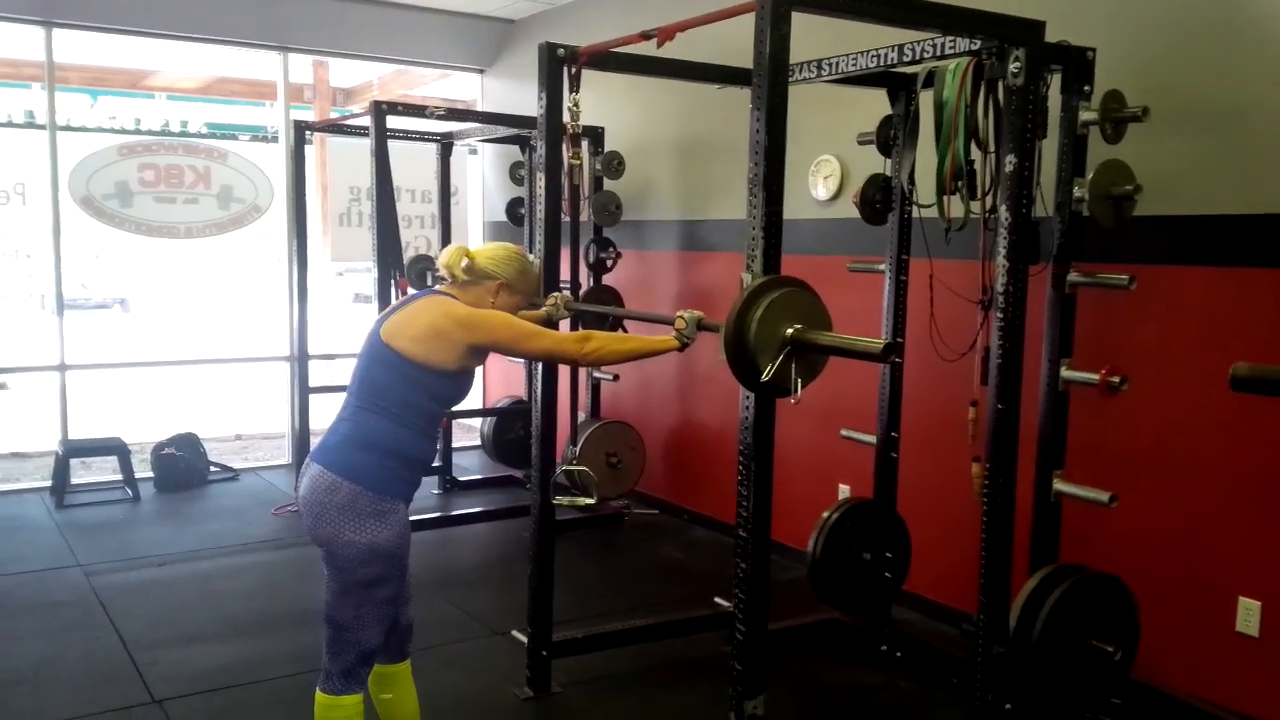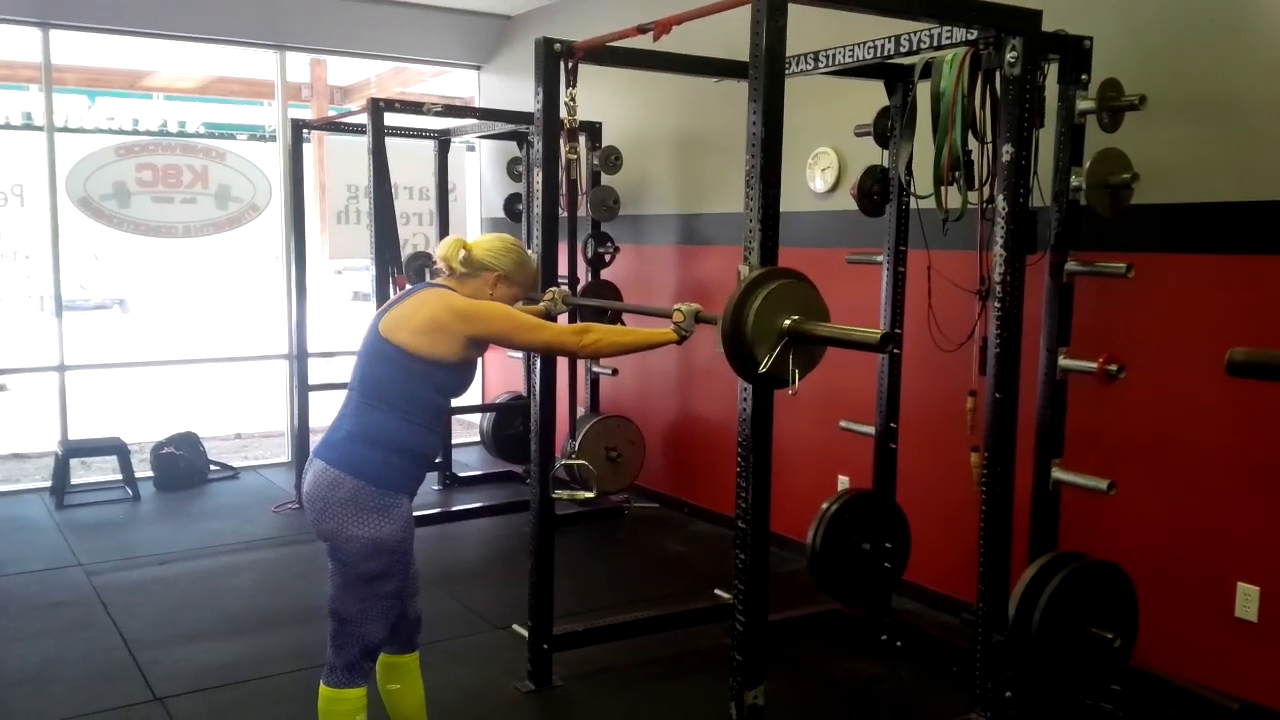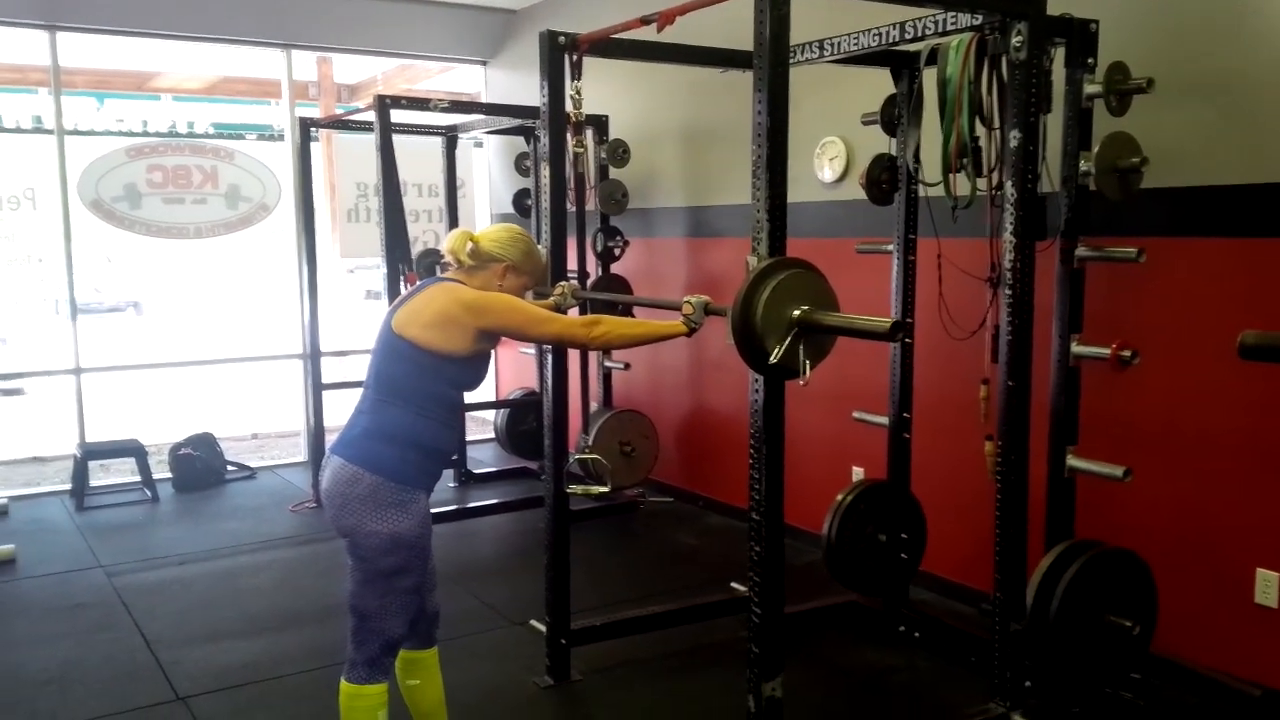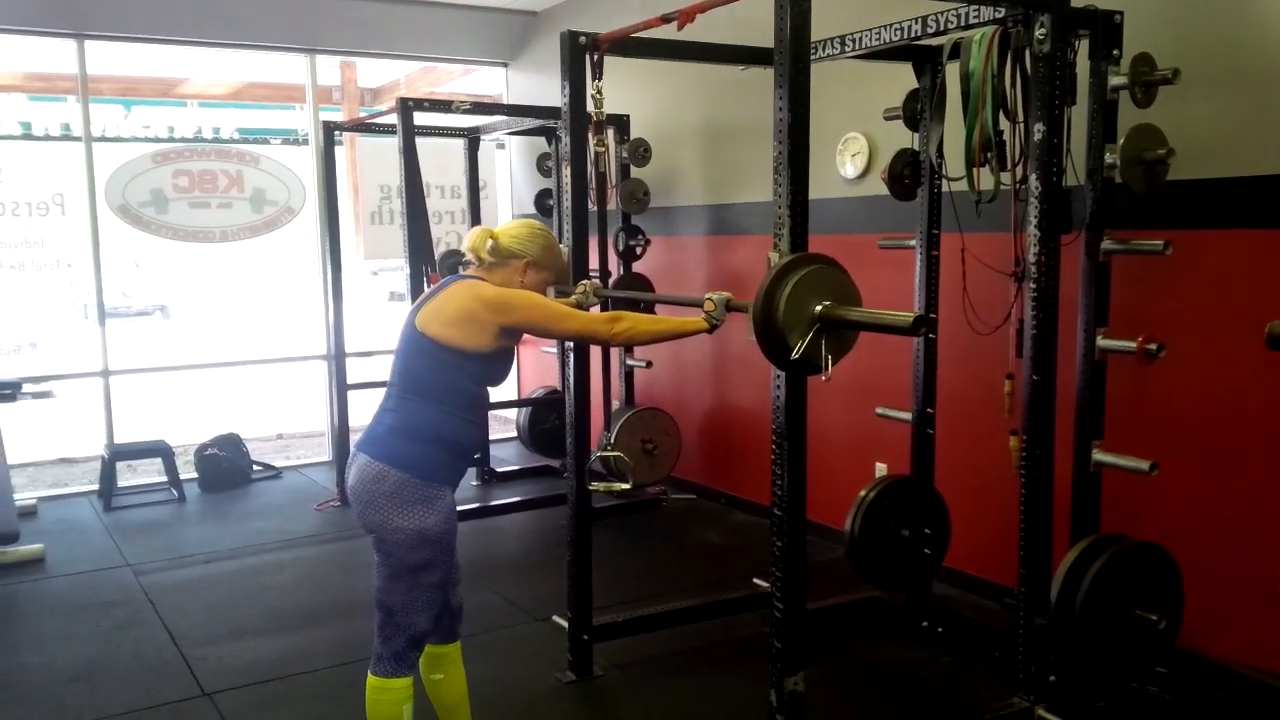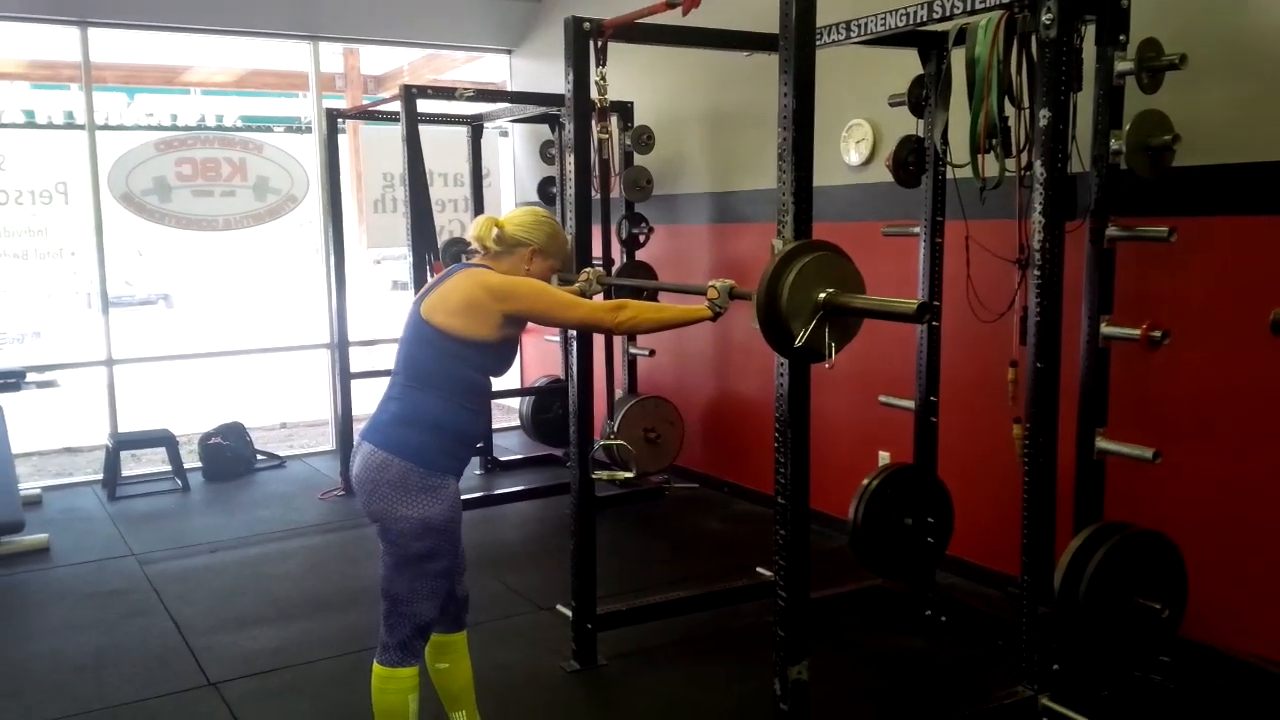
dt=0.3s
person 1, frame 1
left shoulder: (429, 308)
right shoulder: (457, 320)
right elbow: (579, 349)
left wrist: (546, 315)
right wrist: (674, 340)
left hip: (344, 481)
right hip: (359, 496)
left knee: (392, 638)
right knee: (353, 655)
person 1, frame 2
left shoulder: (427, 300)
right shoulder: (455, 312)
right elbow: (579, 341)
left wrist: (544, 310)
right wrist: (672, 333)
left hip: (349, 478)
right hip: (363, 492)
left knee: (401, 628)
right knee: (356, 650)
person 1, frame 3
left shoulder: (438, 295)
right shoulder: (466, 305)
right elbow: (588, 333)
left wrist: (553, 304)
right wrist: (682, 325)
left hip: (369, 475)
right hip: (380, 487)
left knee: (420, 625)
right knee: (376, 646)
person 1, frame 4
left shoulder: (461, 292)
right shoulder: (487, 301)
right elbow: (609, 329)
left wrist: (573, 302)
right wrist: (703, 323)
left hip: (396, 472)
right hip: (406, 485)
left knee: (443, 622)
right knee: (401, 643)
person 1, frame 5
left shoulder: (467, 281)
right shoulder: (494, 290)
right elbow: (613, 317)
left wrist: (576, 292)
right wrist: (707, 310)
left hip: (401, 462)
right hip: (410, 474)
left knee: (449, 611)
right knee: (407, 633)
